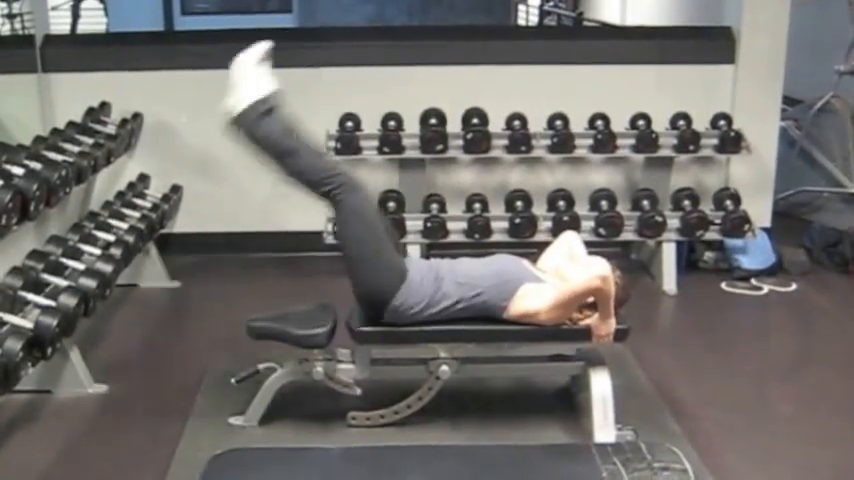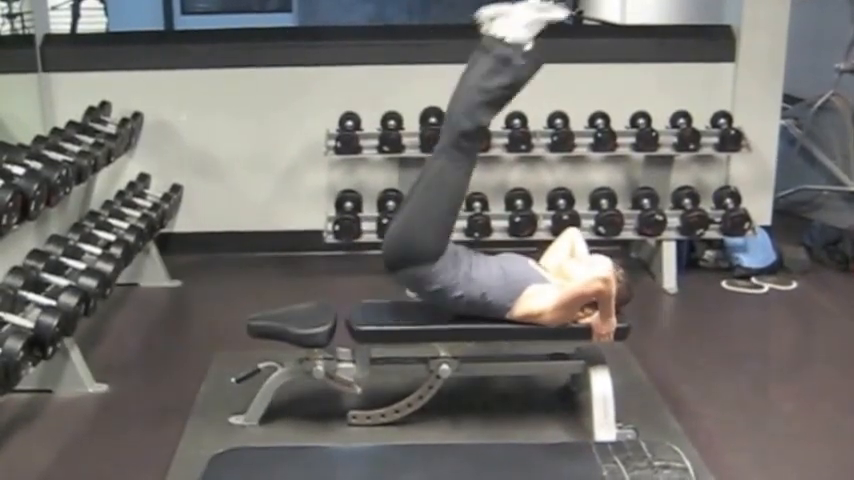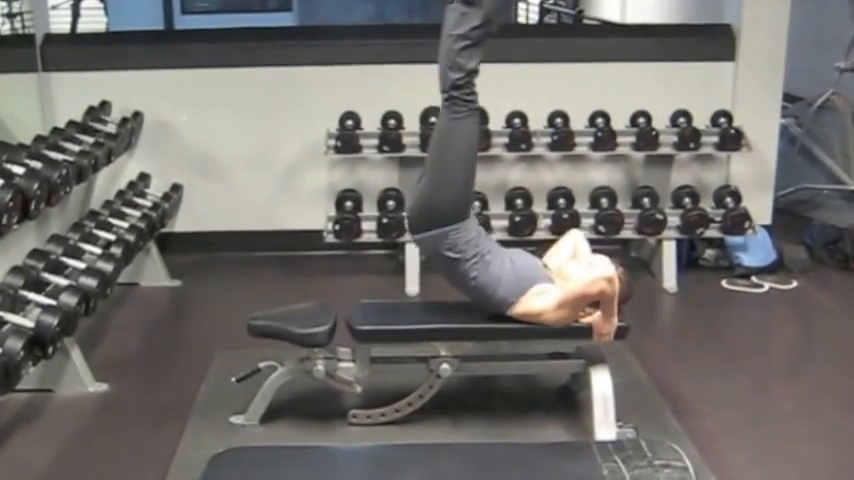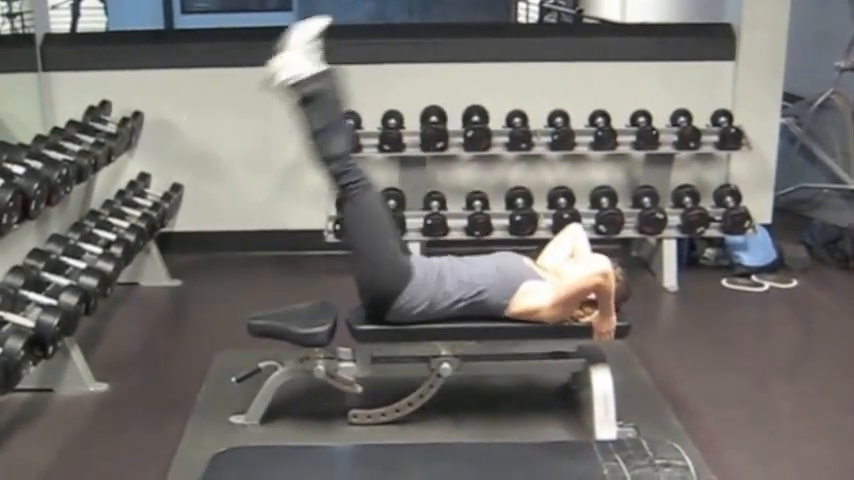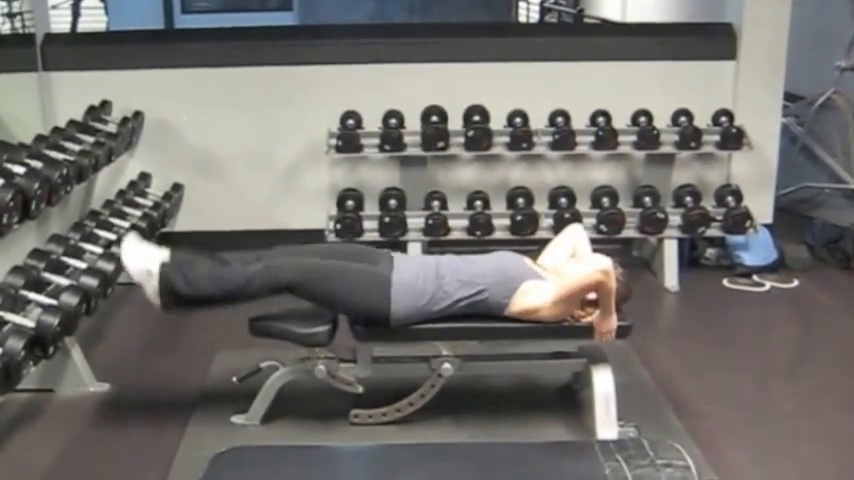
dt=0.4s
person 1, frame 1
left shoulder: (545, 304)
right shoulder: (542, 279)
left elbow: (598, 275)
right elbow: (569, 235)
left wrist: (606, 318)
left hip: (402, 297)
right hip: (422, 278)
left knee: (343, 189)
right knee: (349, 196)
left ankle: (254, 107)
right ankle: (256, 108)
person 1, frame 2
left shoulder: (550, 306)
right shoulder: (546, 278)
left elbow: (600, 277)
right elbow: (571, 233)
left wrist: (605, 318)
left hip: (417, 260)
right hip: (426, 260)
left knee: (460, 141)
person 1, frame 3
left shoulder: (551, 307)
right shoulder: (549, 280)
left elbow: (605, 278)
right elbow: (574, 234)
left wrist: (607, 316)
left hip: (441, 227)
right hip: (447, 232)
person 1, frame 4
left shoulder: (546, 304)
right shoulder: (548, 280)
left elbow: (600, 274)
right elbow: (575, 230)
left wrist: (606, 319)
left hip: (402, 294)
right hip: (416, 278)
left knee: (352, 182)
person 1, frame 5
left shoulder: (547, 303)
right shoulder: (545, 276)
left elbow: (600, 272)
right elbow: (574, 230)
left wrist: (606, 317)
right wrist: (590, 261)
left hip: (400, 297)
right hip: (405, 271)
left knee: (284, 272)
right knee: (296, 255)
left ankle: (166, 278)
right ankle: (171, 271)
